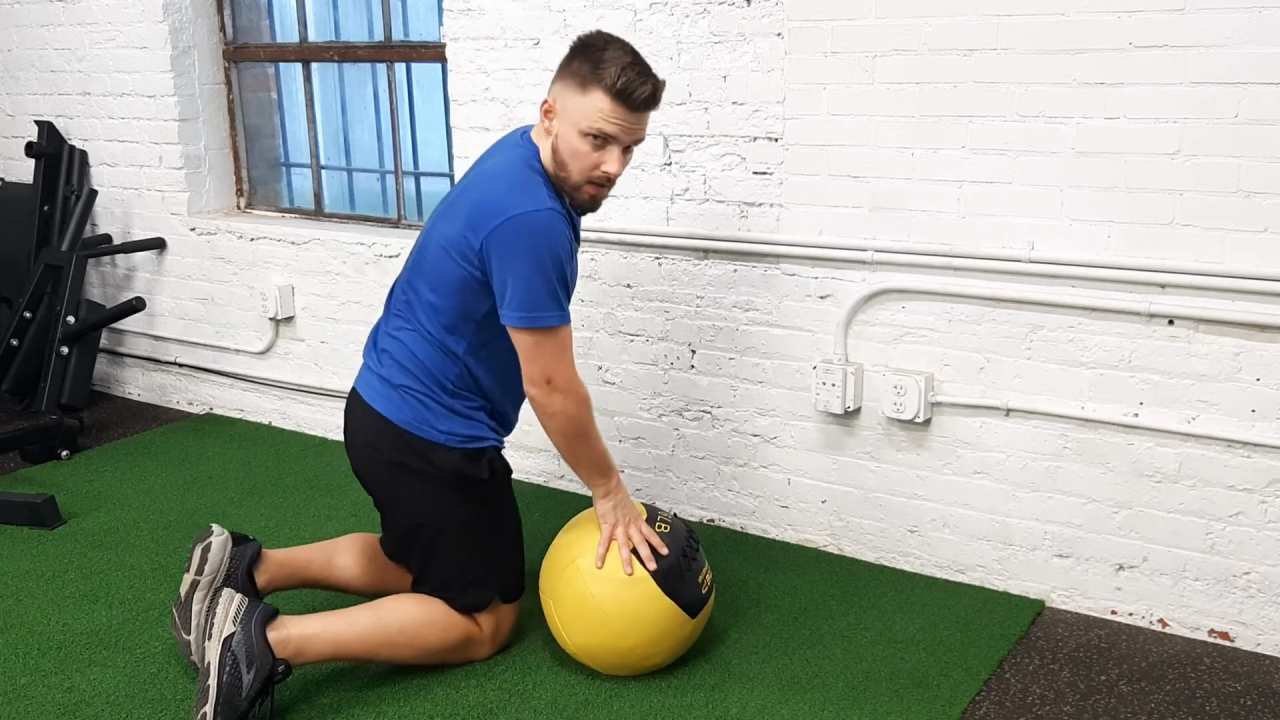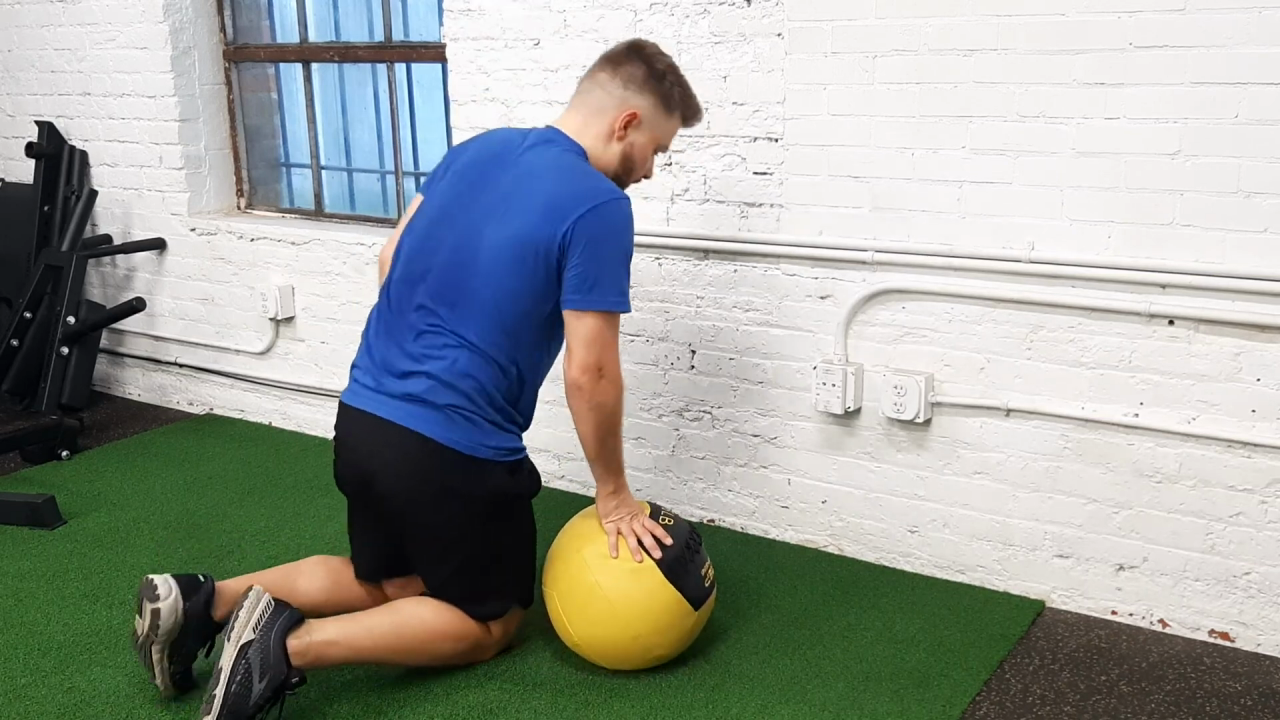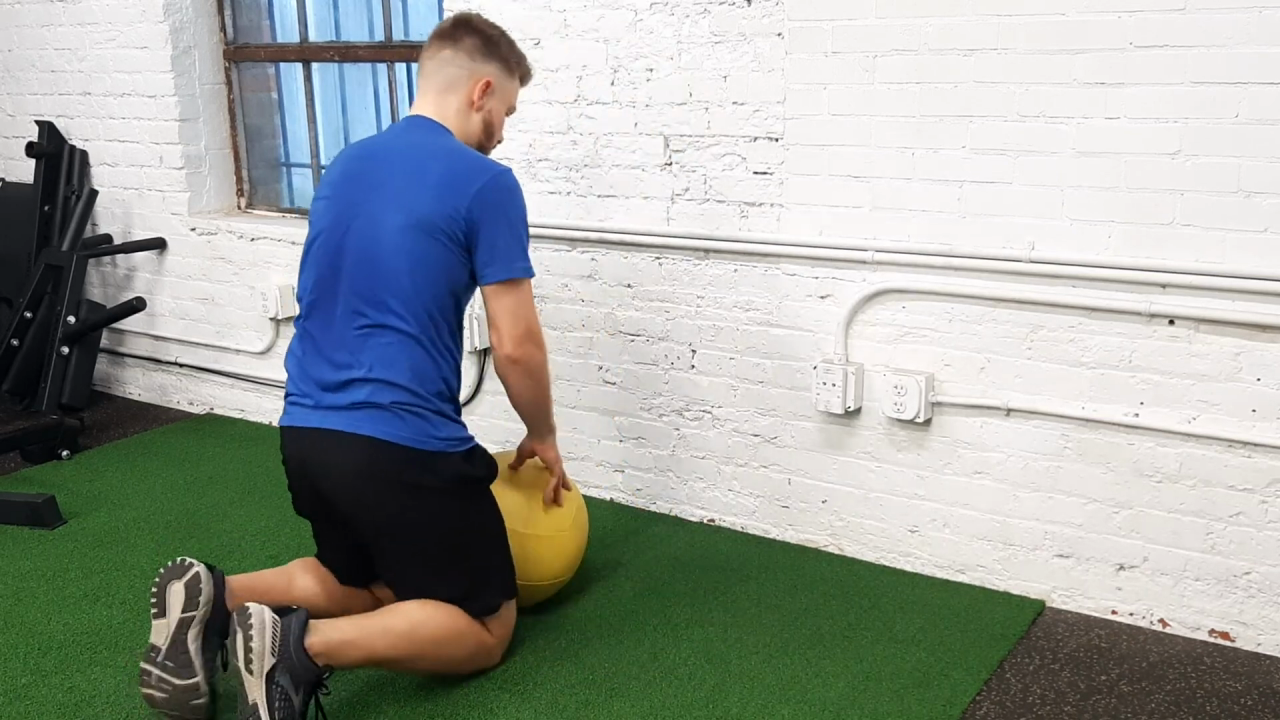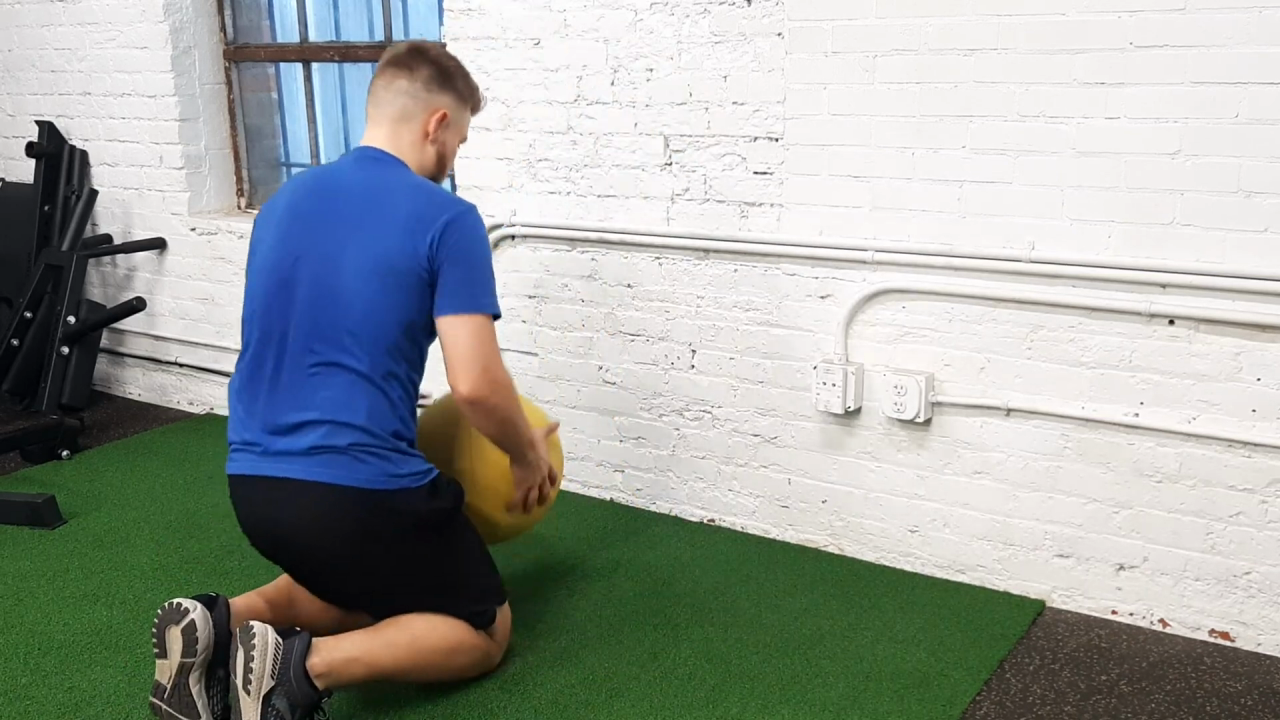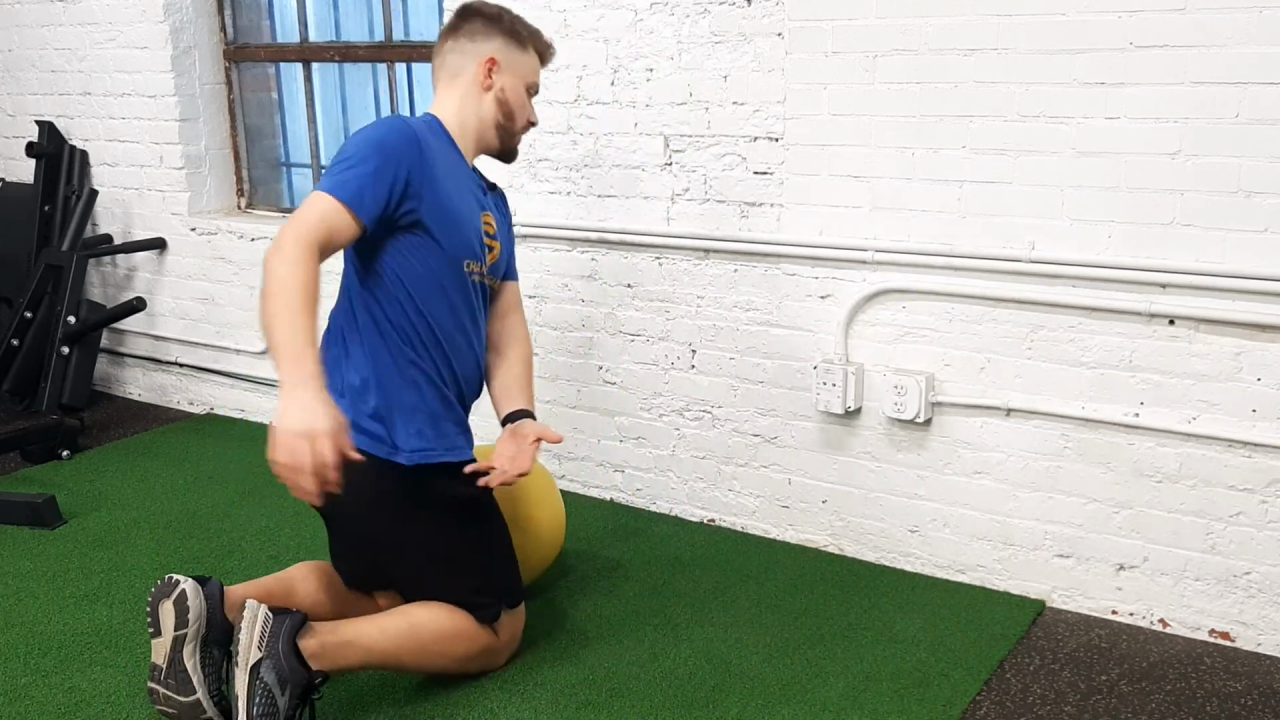
dt=1s
person 1, frame 1
left shoulder: (523, 155)
right shoulder: (529, 218)
right elbow: (551, 386)
right wrist: (610, 494)
left hip: (386, 406)
right hip: (430, 434)
left knee: (417, 565)
right knee: (482, 619)
left ankle: (245, 565)
right ankle: (270, 640)
person 1, frame 2
left shoulder: (476, 149)
right shoulder: (599, 207)
left elbow: (391, 262)
right elbow: (589, 376)
right wrist: (613, 496)
left hip: (363, 417)
right hip: (453, 448)
left knee: (382, 581)
right knee: (488, 620)
left ankle: (204, 599)
right ankle: (295, 643)
person 1, frame 3
left shoulder: (346, 165)
right shoulder: (484, 183)
right elbow: (515, 345)
right wrist: (543, 437)
left hip: (306, 433)
right hip: (400, 445)
left knee: (367, 584)
right knee: (483, 628)
left ankle: (214, 595)
right ankle: (306, 646)
person 1, frame 4
left shoulder: (285, 200)
right shoulder: (446, 220)
right elbow: (476, 383)
right wrist: (530, 455)
left hip: (255, 482)
right hip: (361, 488)
left knee: (362, 587)
right knee: (482, 631)
left ankle: (219, 623)
person 1, frame 5
left shoulder: (488, 202)
right shoulder: (402, 147)
left elbow: (505, 325)
right elbow: (294, 250)
left wrist: (515, 420)
right wrist: (303, 391)
left hip: (396, 446)
right hip: (393, 453)
left knee: (378, 589)
right knee: (493, 629)
left ankle: (218, 607)
right ankle: (301, 647)
